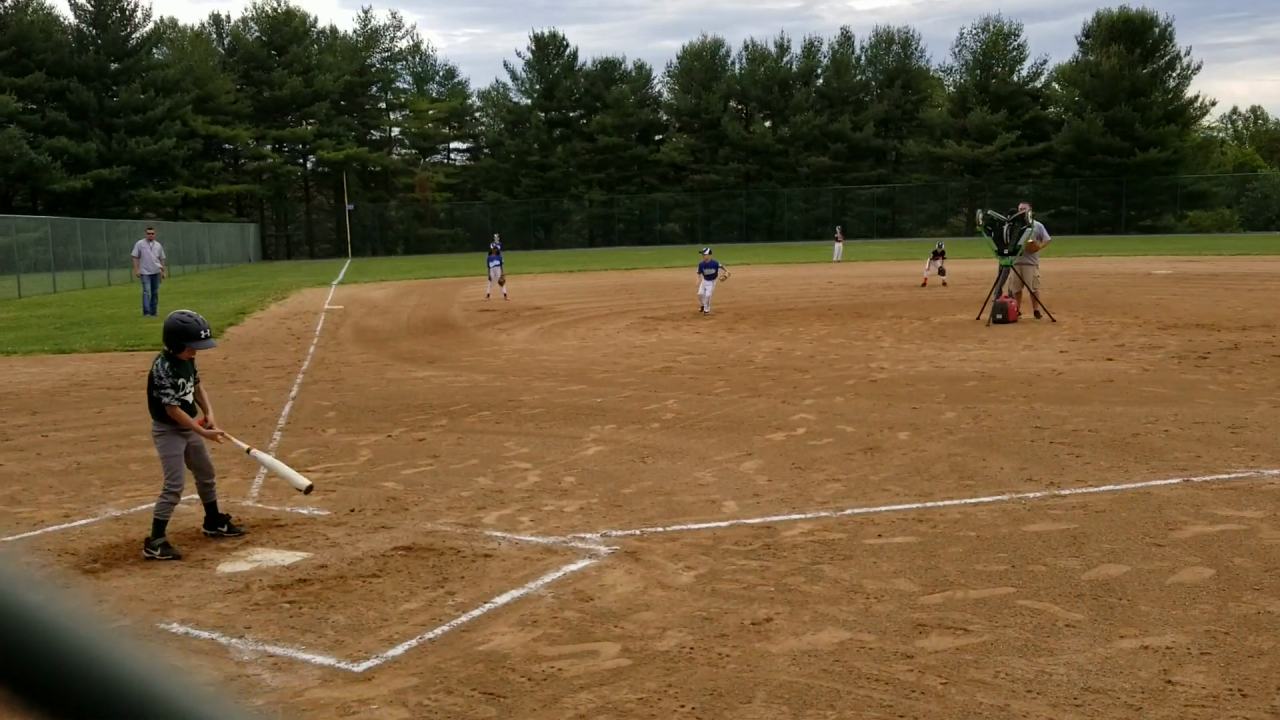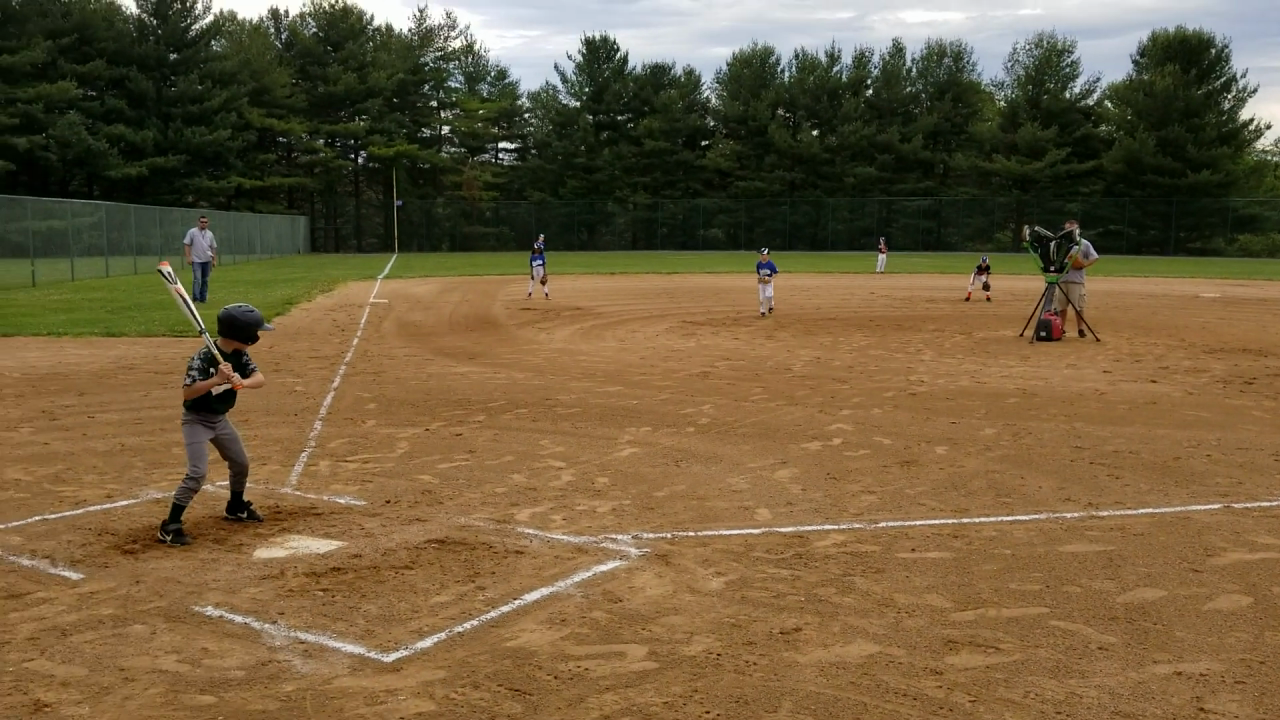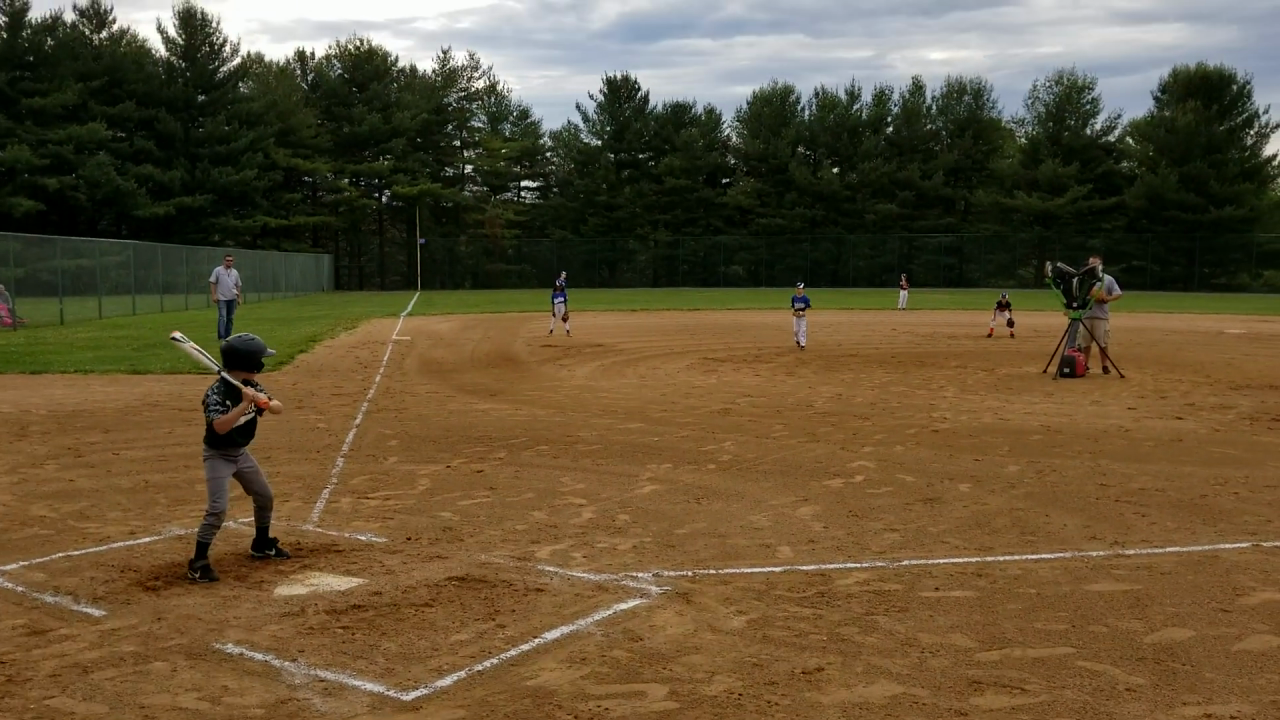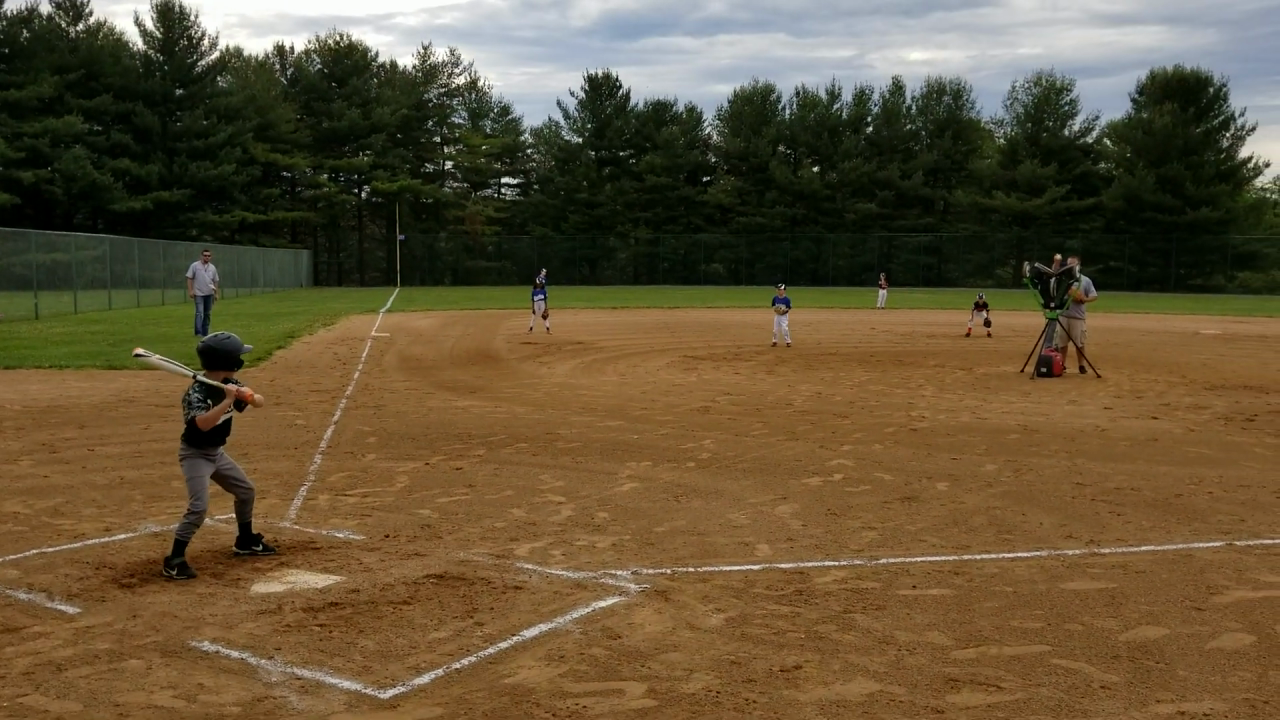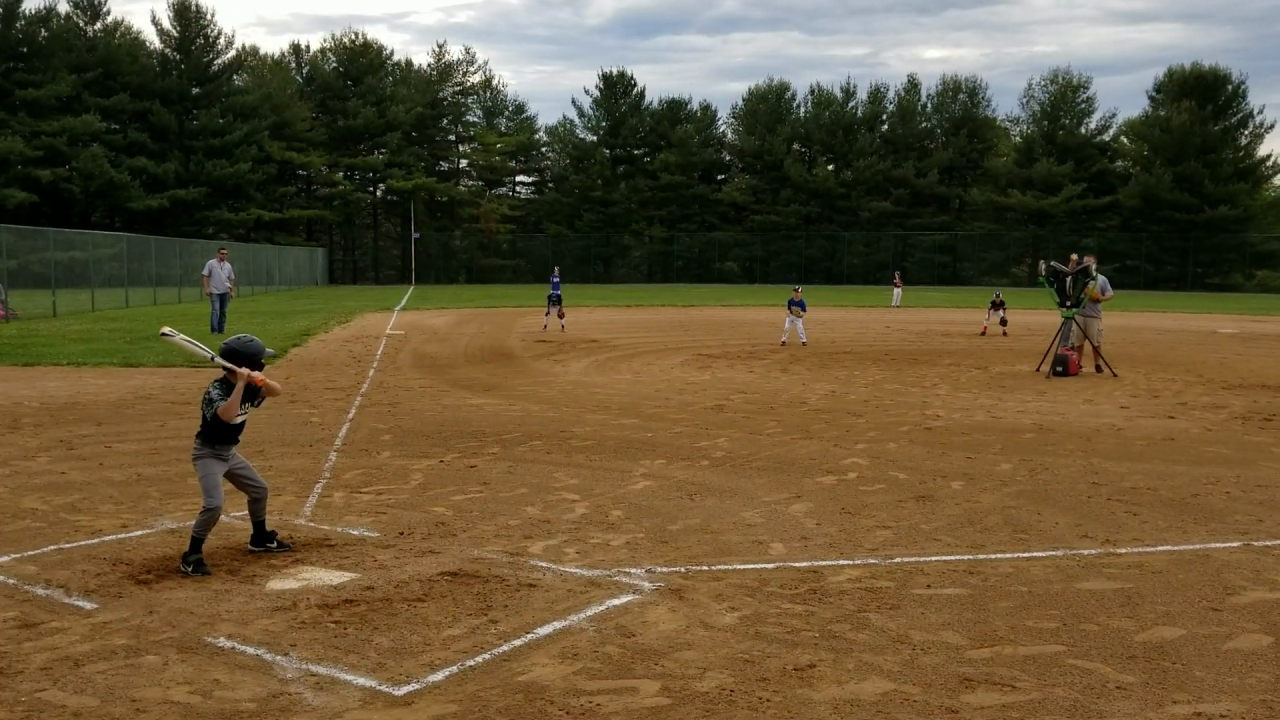
dt=0.7s
person 1, frame 1
left shoulder: (187, 359)
right shoulder: (163, 368)
left elbow: (197, 386)
right elbow: (172, 409)
left wrist: (208, 411)
right wrist: (202, 432)
left hip: (190, 428)
right hip: (168, 430)
left knee: (206, 473)
right knee: (174, 485)
left ankle: (214, 522)
right ankle: (155, 541)
person 1, frame 2
left shoulder: (239, 356)
right shoulder: (202, 358)
left elbow: (259, 378)
right elbow: (188, 394)
left wrist: (242, 382)
right wrist: (218, 379)
left hip: (219, 419)
right hip: (196, 420)
left knee: (241, 463)
right knee: (197, 473)
left ankle: (236, 506)
right ankle: (170, 525)
person 1, frame 3
left shoulder: (250, 386)
right shoulder: (216, 392)
left elbow: (278, 408)
right elbow: (220, 427)
left wrist: (265, 401)
right wrist: (244, 404)
left hip: (241, 453)
right hip: (218, 456)
left knee: (265, 497)
right knee: (218, 509)
left ankle: (262, 544)
right ankle: (198, 562)
person 1, frame 4
left shoulder: (229, 385)
right shoulder: (196, 392)
left elbow: (260, 403)
right elbow: (204, 424)
left wrist: (249, 396)
right wrist: (228, 400)
left hip: (217, 452)
right hip: (195, 454)
left knee: (246, 491)
right knee: (199, 508)
left ankle: (246, 541)
right ankle: (174, 560)
person 1, frame 5
left shoulder: (248, 386)
right shoulder: (216, 390)
left elbow: (276, 391)
right elbow: (227, 415)
left wrist: (262, 381)
right wrist: (240, 383)
left hip: (229, 451)
right hip: (208, 453)
left knee: (259, 490)
right knee: (214, 505)
left ankle: (260, 538)
right ankle: (191, 556)
